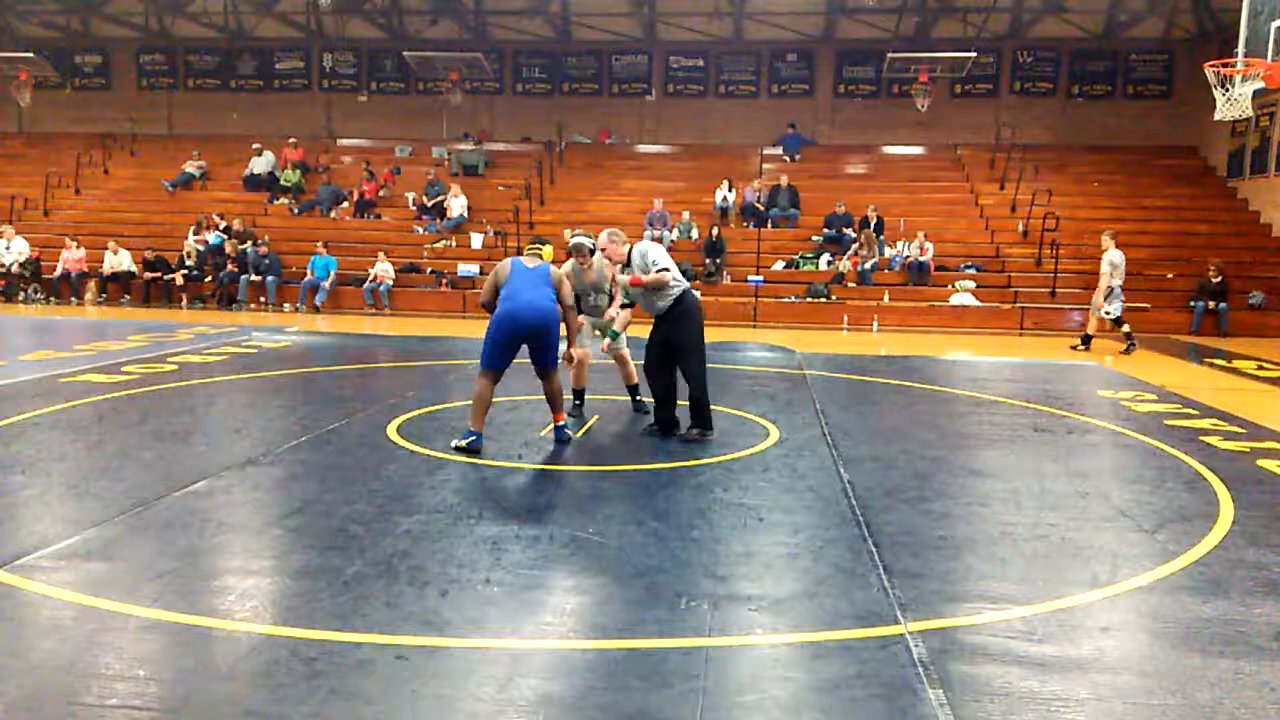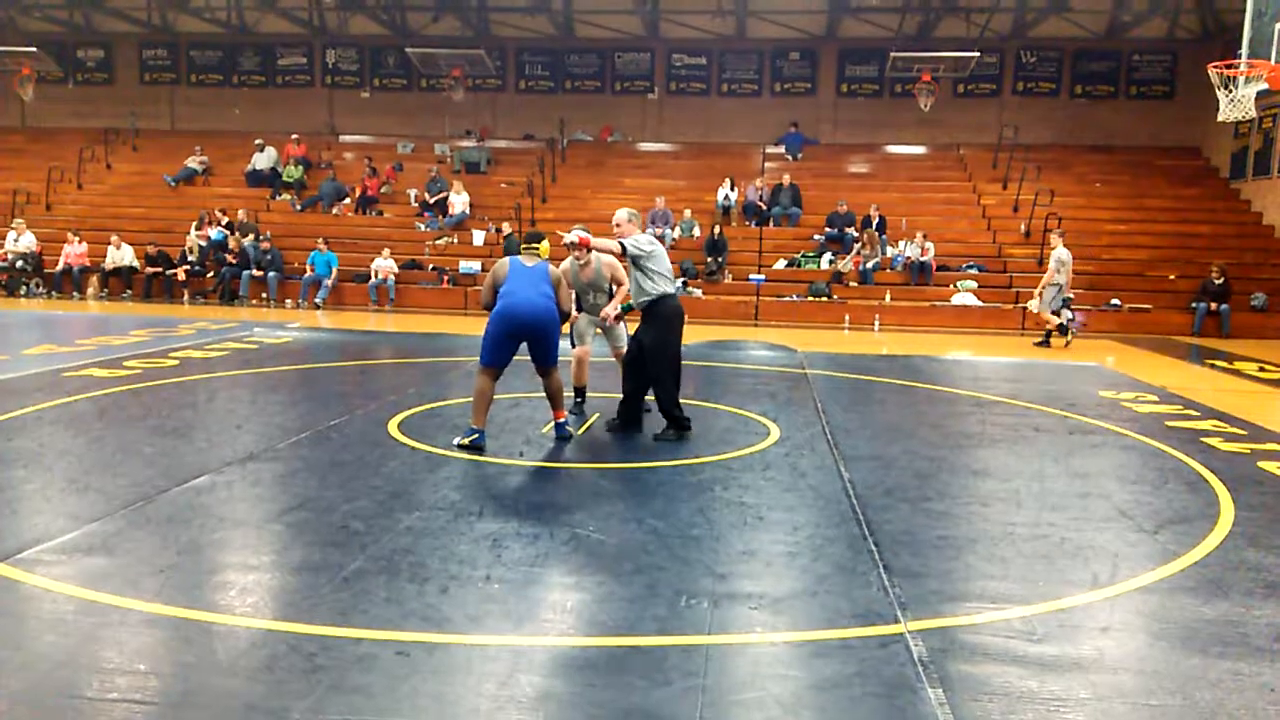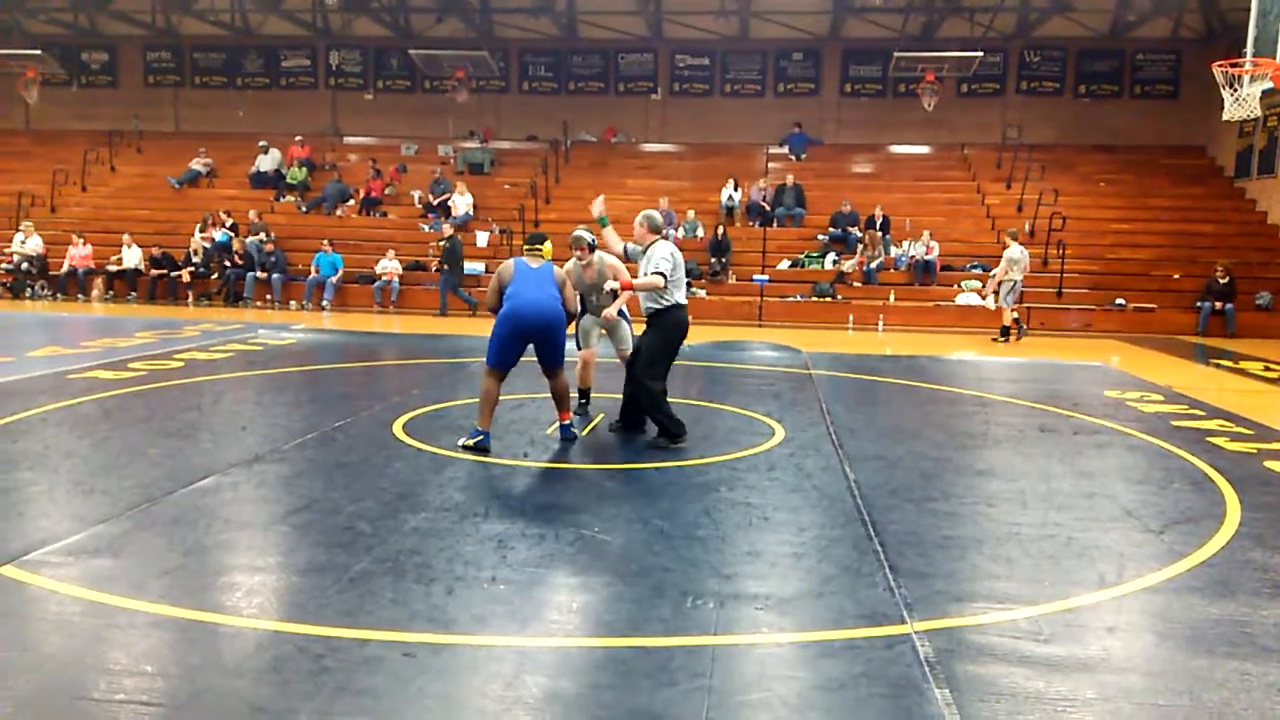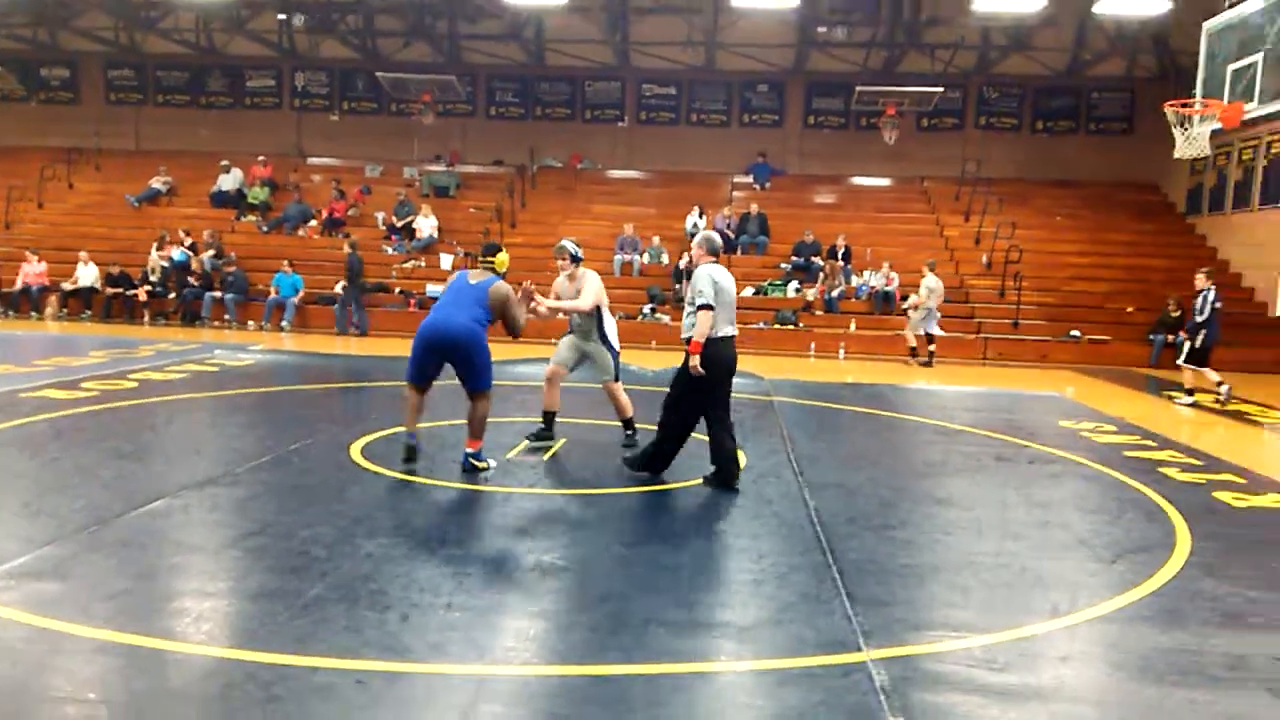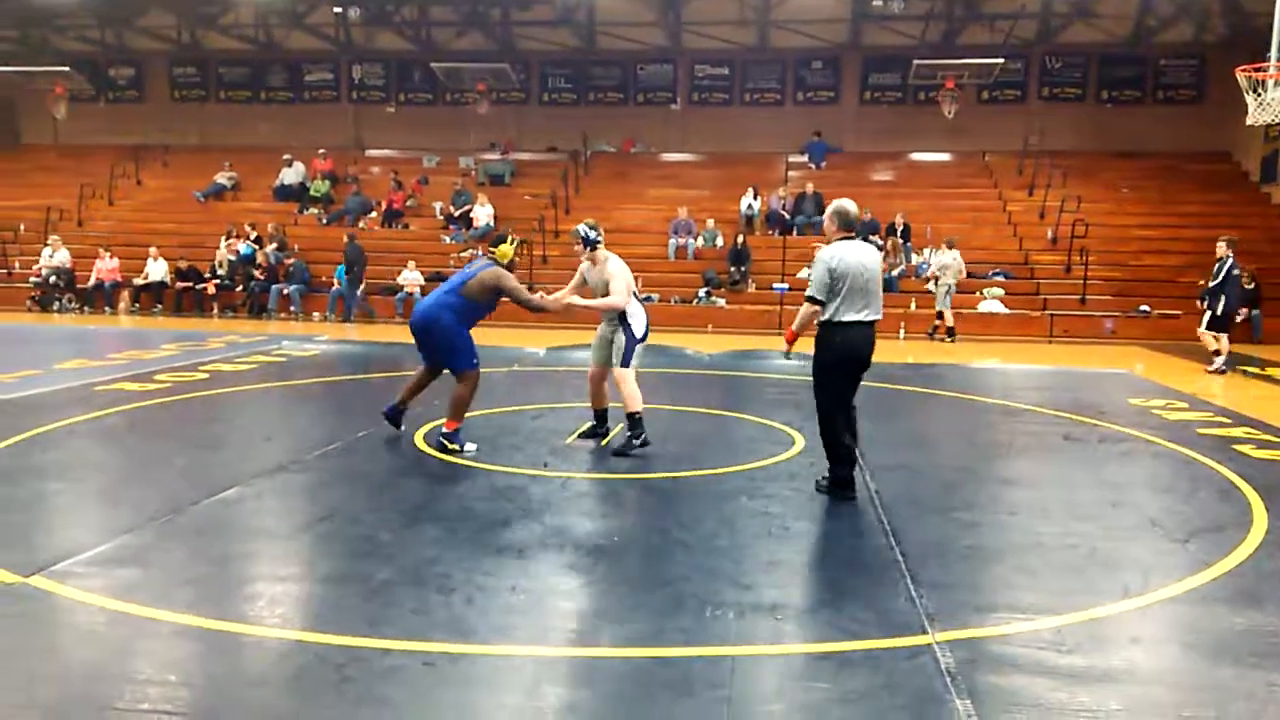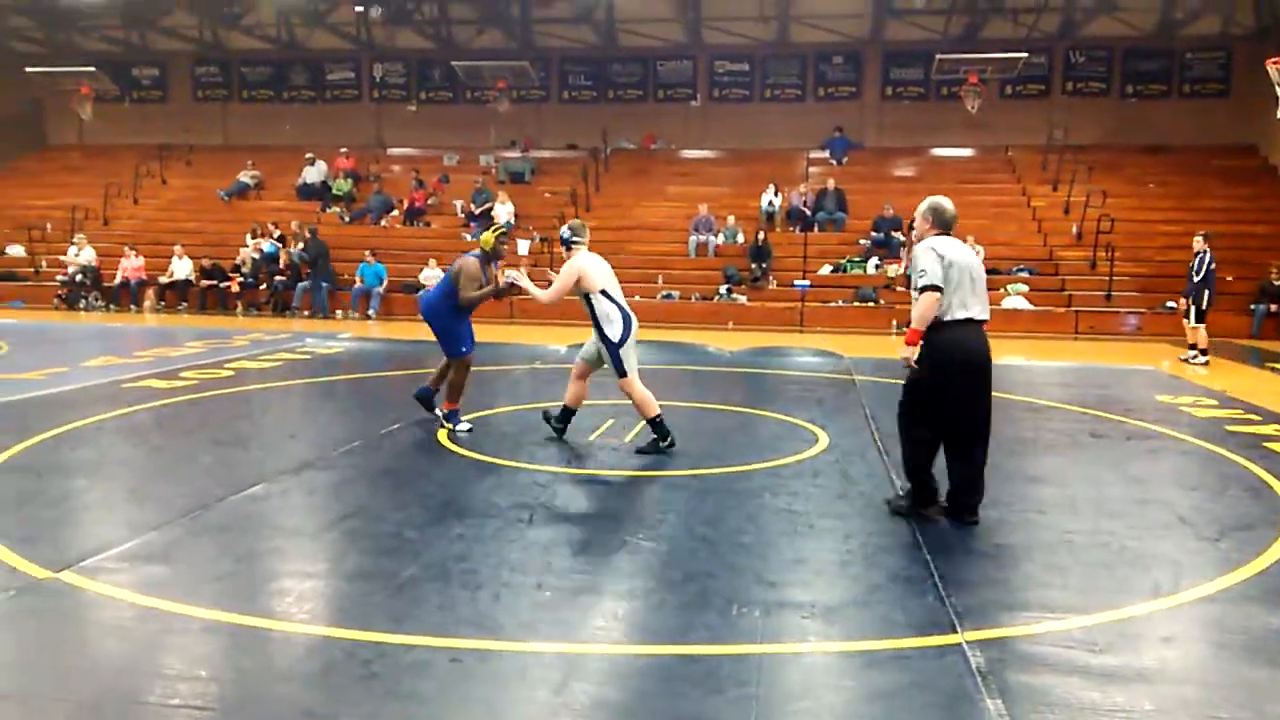
dt=0.7s
person 1, frame 1
left shoulder: (647, 250)
right shoulder: (623, 272)
left elbow: (665, 277)
right elbow: (626, 309)
left wrist: (634, 280)
right wrist: (611, 336)
left hip: (682, 310)
right hip: (663, 318)
left knee: (692, 369)
right knee: (655, 368)
left ankle: (702, 426)
right ankle: (665, 423)
person 1, frame 2
left shoulder: (644, 241)
right shoulder: (636, 249)
left elbow: (614, 248)
left wrist: (582, 240)
right wrist: (624, 308)
left hip: (664, 313)
right hip: (653, 313)
left knee: (662, 371)
right knee: (633, 363)
left ankle: (678, 425)
right ankle: (628, 419)
person 1, frame 3
left shoulder: (663, 250)
right shoulder: (645, 251)
left elbow: (658, 281)
right elbow: (617, 248)
left wrist: (622, 284)
right wrist: (601, 219)
left hip: (669, 320)
right hip: (659, 321)
left knee: (647, 377)
right knee: (634, 367)
left ankle: (672, 430)
right ankle: (631, 420)
person 1, frame 4
left shoulder: (705, 273)
right shoulder: (725, 275)
left elbow: (705, 313)
left wrist: (695, 350)
right wrist: (687, 273)
left hip: (706, 352)
right hip: (726, 351)
left knee: (677, 410)
right knee: (718, 415)
left ankle: (652, 461)
right ankle: (727, 473)
person 1, frame 5
left shoulder: (828, 255)
right shoulder: (872, 252)
left elbow: (813, 306)
left wrist: (790, 337)
left hip: (836, 337)
right hip: (865, 335)
left knee: (831, 409)
right knee: (843, 403)
left ankle: (841, 479)
right ankle: (846, 464)
person 1, frame 6
left shoulder: (928, 248)
right shoulder: (967, 251)
left elbow: (930, 295)
left wrist: (912, 339)
left hip: (945, 342)
right hip: (977, 342)
left knee: (916, 419)
right knee: (970, 427)
left ankle: (921, 496)
right ankle: (964, 503)
person 2, frame 1
left shoulder: (505, 265)
right shoulder: (554, 272)
left elbow: (485, 301)
right elbow: (569, 306)
right wrist: (572, 346)
left hip: (509, 318)
right hip: (545, 319)
left knee: (487, 376)
right knee: (549, 374)
left ankle: (474, 436)
right ankle: (561, 428)
person 2, frame 2
left shoulder: (503, 265)
right shoulder: (553, 271)
left elbow: (486, 302)
right elbow: (565, 309)
right wrist: (555, 327)
left hip: (508, 315)
right hip: (544, 317)
left knee: (487, 374)
right knee: (549, 372)
left ankle: (476, 434)
right ankle: (561, 425)
person 2, frame 3
left shoulder: (507, 267)
right shoulder: (557, 272)
left elbow: (491, 305)
right elbow: (572, 310)
right wrist: (559, 327)
left hip: (515, 317)
right hip: (551, 318)
left knee: (493, 375)
right knee: (555, 374)
left ankle: (481, 434)
right ankle: (566, 426)
person 2, frame 4
left shoulder: (456, 277)
right shoulder: (504, 289)
right elbow: (516, 331)
right wrist: (523, 304)
left hip: (430, 331)
right hip: (469, 337)
left knee: (416, 387)
right knee: (480, 396)
left ankle: (410, 437)
right ankle: (473, 455)
person 2, frame 5
left shoulder: (482, 263)
right shoulder: (500, 276)
left elbow: (513, 287)
right elbow: (527, 302)
left wrist: (537, 297)
right wrist: (555, 306)
left hip: (423, 313)
right hip: (443, 321)
left knee: (433, 368)
right knee: (469, 377)
left ankle: (396, 409)
right ankle: (449, 435)
person 2, frame 6
left shoulder: (493, 263)
right shoulder: (472, 265)
left elbow: (498, 295)
right elbow: (465, 299)
left wrist: (511, 283)
right wrist: (494, 288)
left hip: (448, 310)
right hip: (442, 310)
left knee: (458, 357)
right knee: (463, 361)
left ankle: (428, 391)
right ankle: (450, 414)
person 3, frame 1
left shoulder: (608, 262)
right shoulder: (567, 270)
left wrist: (613, 308)
left hip: (608, 314)
right hip: (583, 316)
left knee: (622, 355)
right knee: (580, 357)
left ankle: (636, 398)
right ankle: (577, 402)
person 3, frame 2
left shoulder: (608, 261)
right shoulder: (565, 268)
left elbow: (624, 284)
left wrist: (612, 307)
right wrist: (569, 311)
left hip: (609, 312)
right hip: (583, 315)
left knee: (623, 354)
right knee: (580, 355)
right ankle: (579, 399)
person 3, frame 3
left shoulder: (611, 263)
right shoulder: (569, 269)
left wrist: (614, 308)
left hip: (614, 312)
right hip: (588, 315)
left knee: (627, 356)
right knee: (586, 358)
right ankle: (583, 400)
person 3, frame 4
left shoulder: (591, 278)
right shoulder: (559, 282)
left elbow: (584, 305)
right elbow: (545, 312)
left wrist: (551, 304)
right wrist: (538, 307)
left hip: (602, 339)
right hip: (575, 337)
left knee: (613, 388)
right knee: (551, 374)
left ankle: (630, 430)
right ankle: (547, 428)
person 3, frame 5
left shoulder: (613, 265)
right shoulder: (586, 267)
left elbow: (619, 302)
right elbow: (569, 293)
left wrist: (583, 302)
right wrist: (548, 299)
left hip: (631, 325)
right hip: (609, 325)
left knee: (623, 376)
right knee: (595, 375)
left ankle: (637, 434)
right ankle: (600, 425)
person 3, frame 6
left shoulder: (574, 264)
right shoulder: (592, 259)
left elbow: (548, 299)
left wrist: (527, 285)
right wrist: (562, 282)
left hip: (616, 328)
right hip: (609, 327)
left knee: (629, 384)
right knee: (579, 372)
left ankle: (664, 437)
right ankle: (562, 421)
